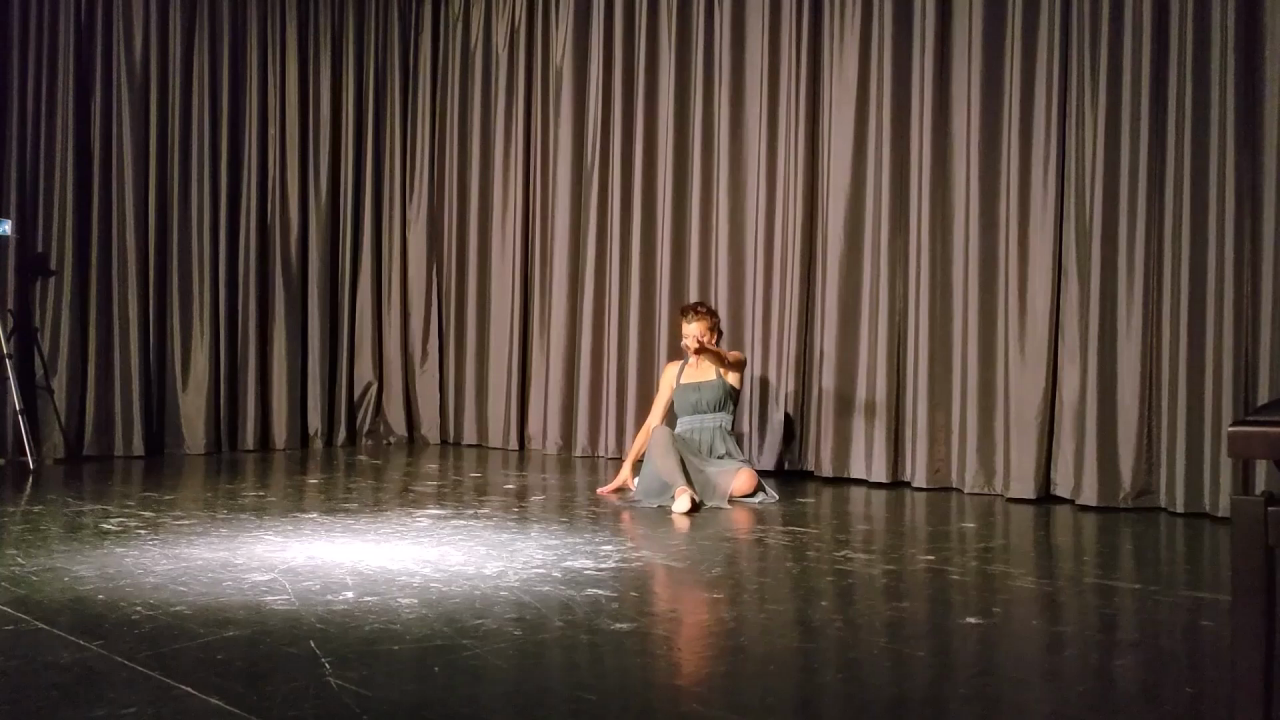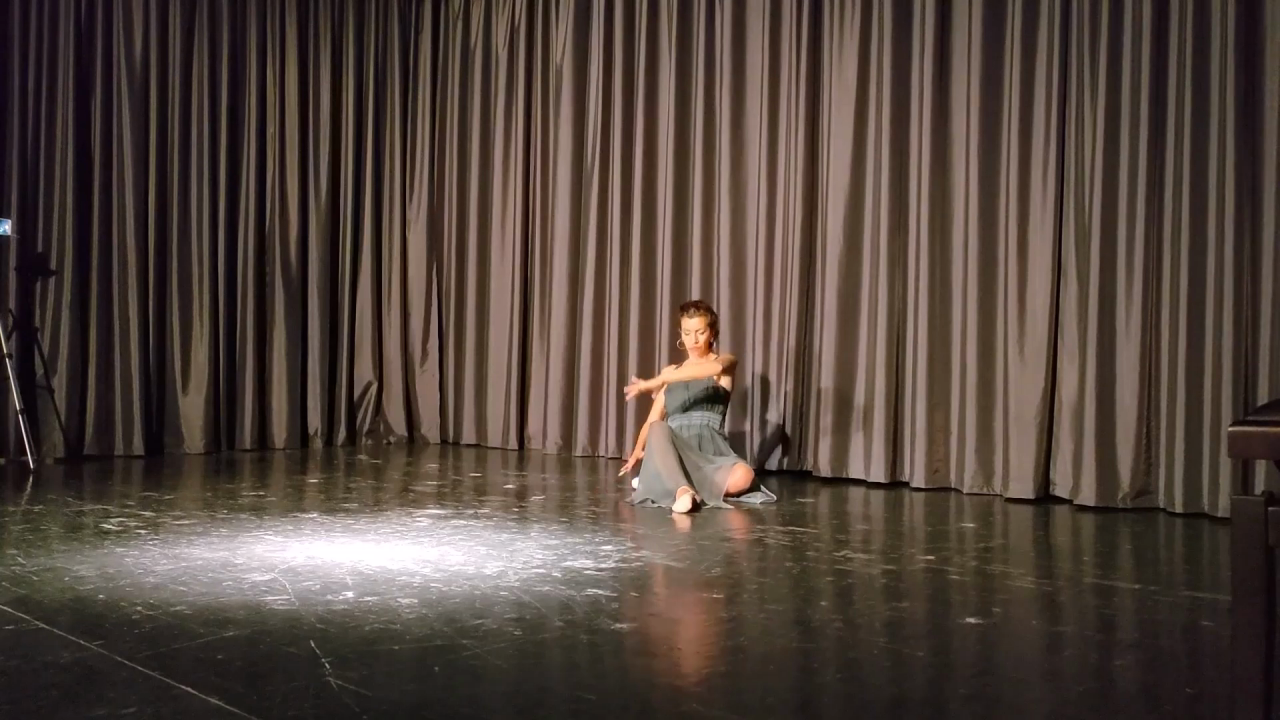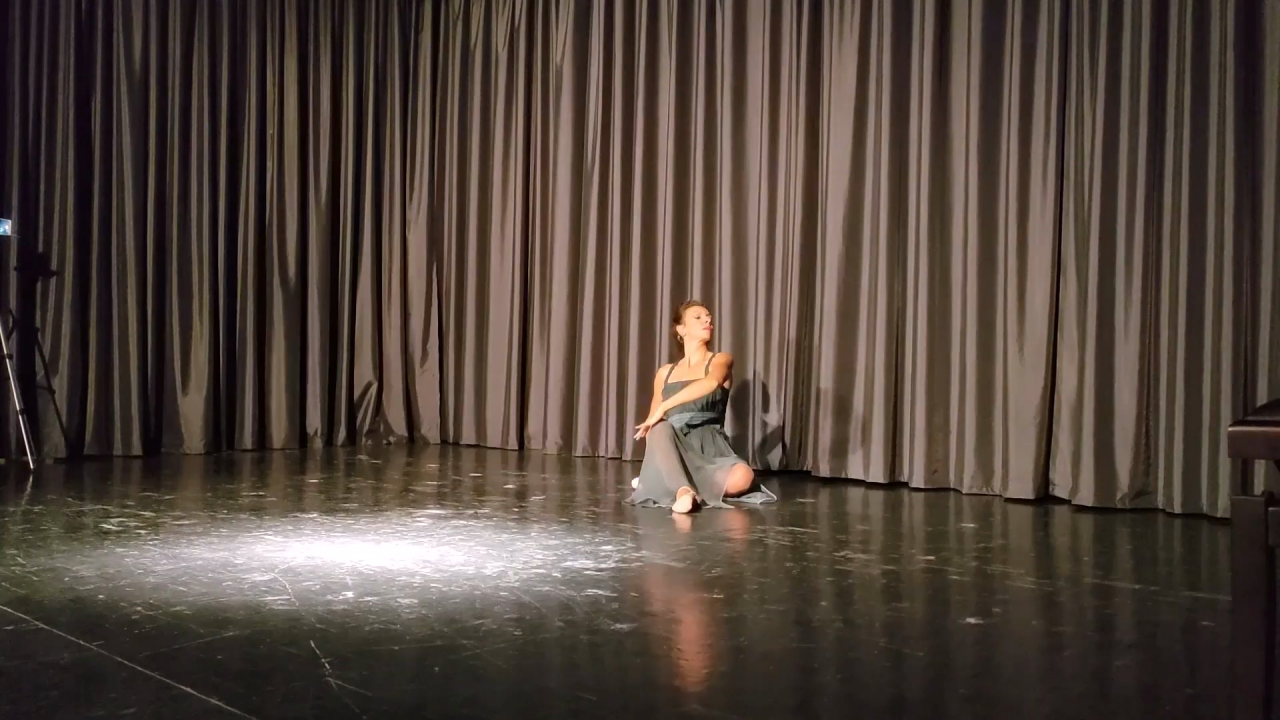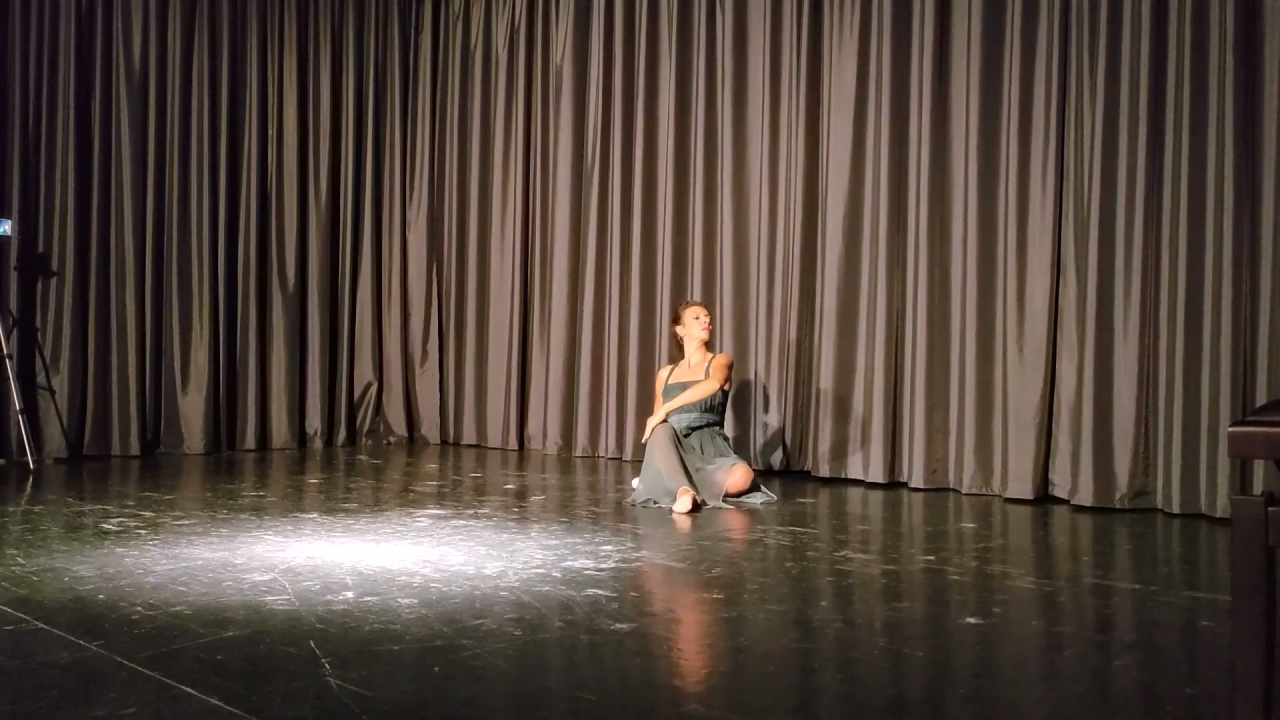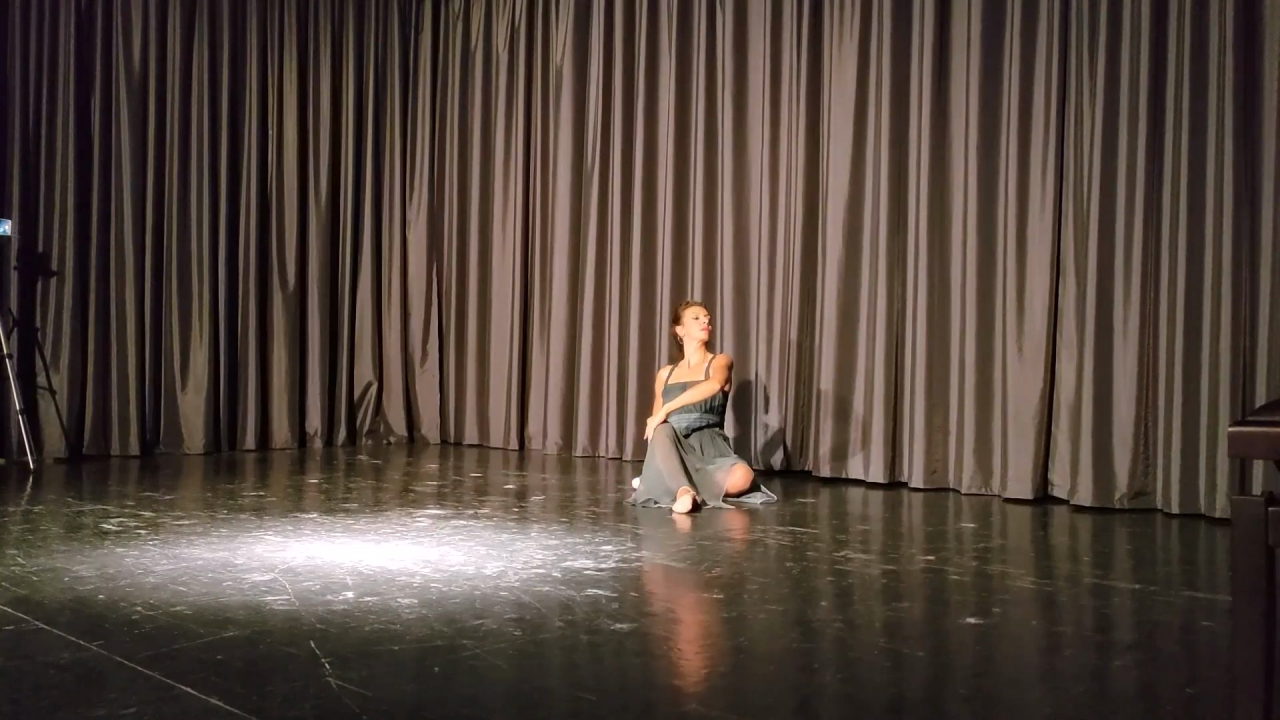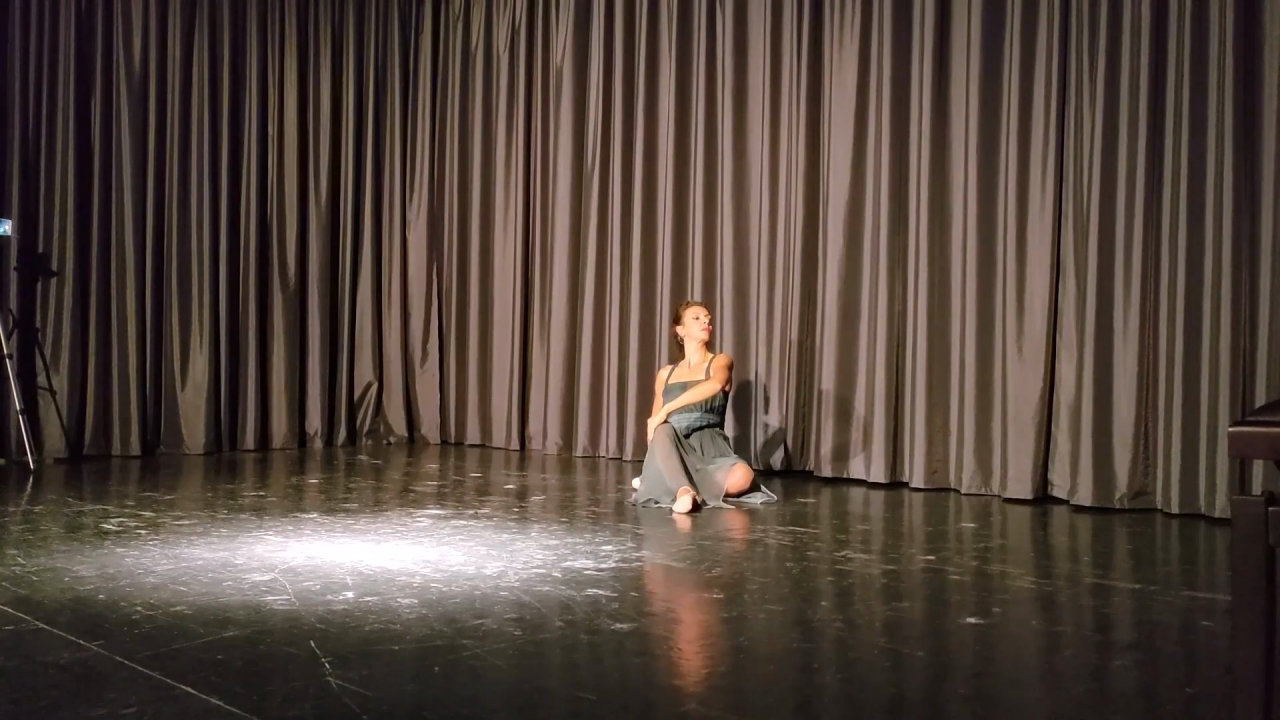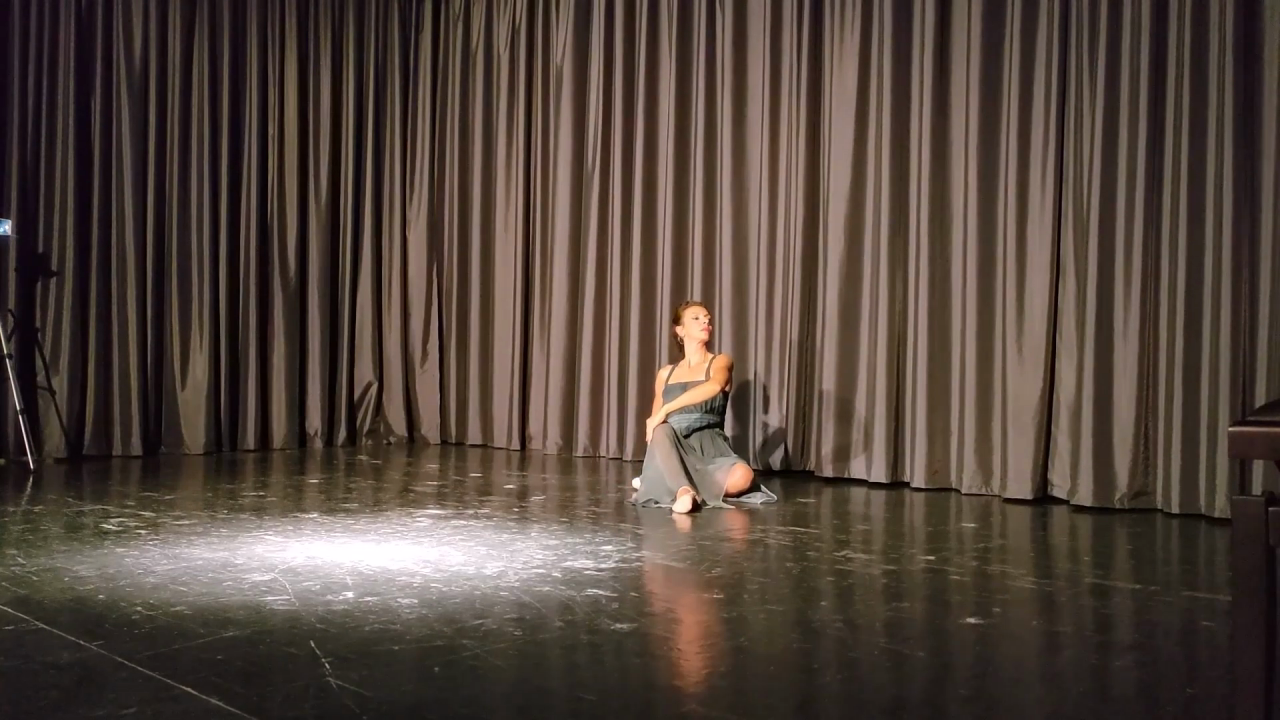
dt=0.5s
person 1, frame 1
left shoulder: (734, 363)
right shoulder: (674, 370)
left elbow: (723, 360)
right elbow: (653, 423)
left wrist: (703, 350)
right wrist: (627, 465)
left hip: (719, 454)
right hip: (683, 451)
left knee: (746, 481)
right knee: (661, 433)
left ankle: (676, 484)
right ankle: (682, 489)
person 1, frame 2
left shoulder: (726, 365)
right shoulder: (671, 373)
left elbow: (716, 366)
right elbow: (653, 421)
left wrist: (661, 379)
right wrist: (639, 450)
left hip: (711, 451)
right hip: (675, 453)
left knee: (743, 476)
right knee: (659, 429)
left ankle: (672, 482)
right ankle: (684, 490)
person 1, frame 3
left shoulder: (721, 360)
right shoulder: (665, 373)
left elbow: (712, 382)
right elbow: (654, 422)
left wrist: (664, 407)
left hip: (711, 449)
right hip: (675, 451)
left knee: (742, 477)
right knee: (661, 429)
left ankle: (670, 482)
right ankle: (683, 490)
person 1, frame 4
left shoulder: (721, 361)
right shoulder: (665, 374)
left elbow: (714, 383)
right elbow: (656, 423)
left wrist: (666, 409)
left hip: (710, 448)
right hip: (674, 450)
left knee: (742, 476)
right knee: (661, 430)
left ankle: (677, 485)
right ankle: (683, 489)
person 1, frame 5
left shoulder: (721, 362)
right shoulder: (665, 374)
left elbow: (715, 384)
right elbow: (655, 424)
left wrist: (666, 409)
left hip: (710, 449)
right hip: (675, 450)
left knee: (742, 477)
right knee: (662, 431)
left ankle: (675, 484)
right ankle: (684, 490)
person 1, frame 6
left shoulder: (721, 361)
right shoulder: (666, 374)
left elbow: (715, 384)
right elbow: (655, 424)
left wrist: (666, 409)
left hip: (710, 448)
right hip: (674, 450)
left knee: (742, 477)
right knee: (662, 431)
left ankle: (676, 484)
right ankle: (684, 490)
person 1, frame 7
left shoulder: (721, 362)
right shoulder: (665, 374)
left elbow: (715, 386)
right elbow: (655, 424)
left wrist: (666, 409)
left hip: (709, 448)
right hip: (674, 450)
left knee: (742, 476)
right knee: (662, 431)
left ankle: (669, 482)
right ankle: (683, 490)
